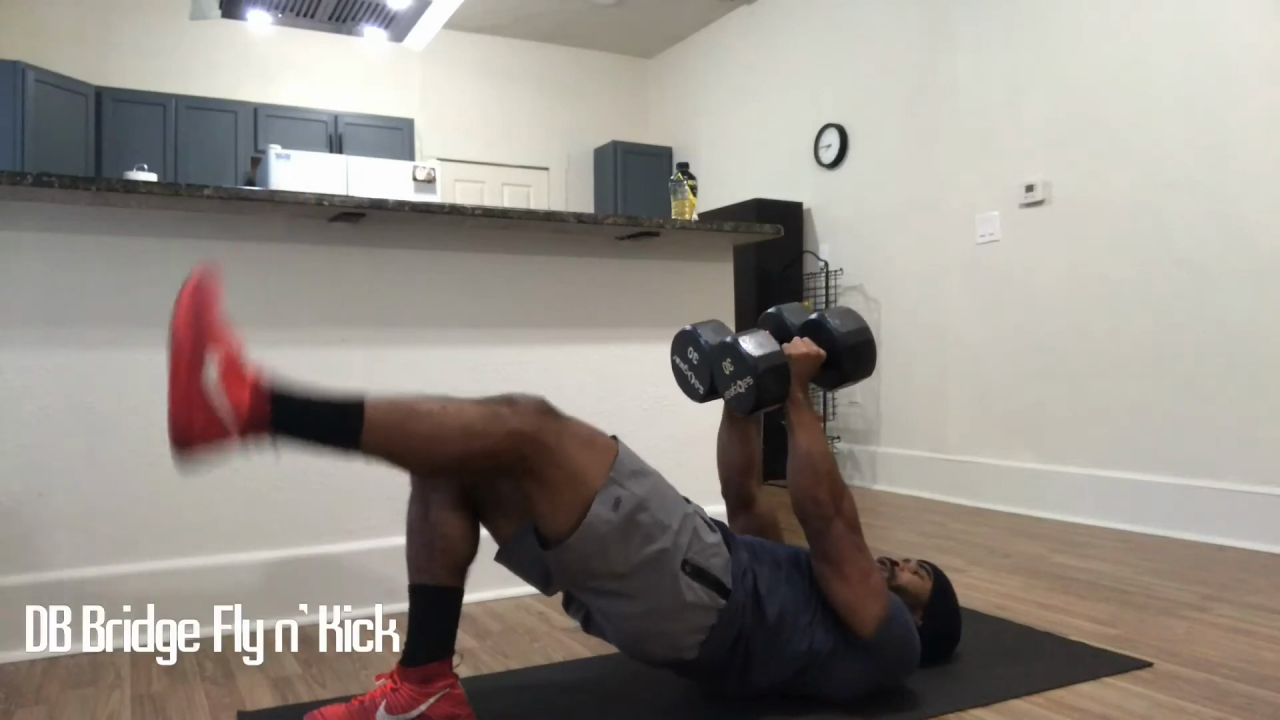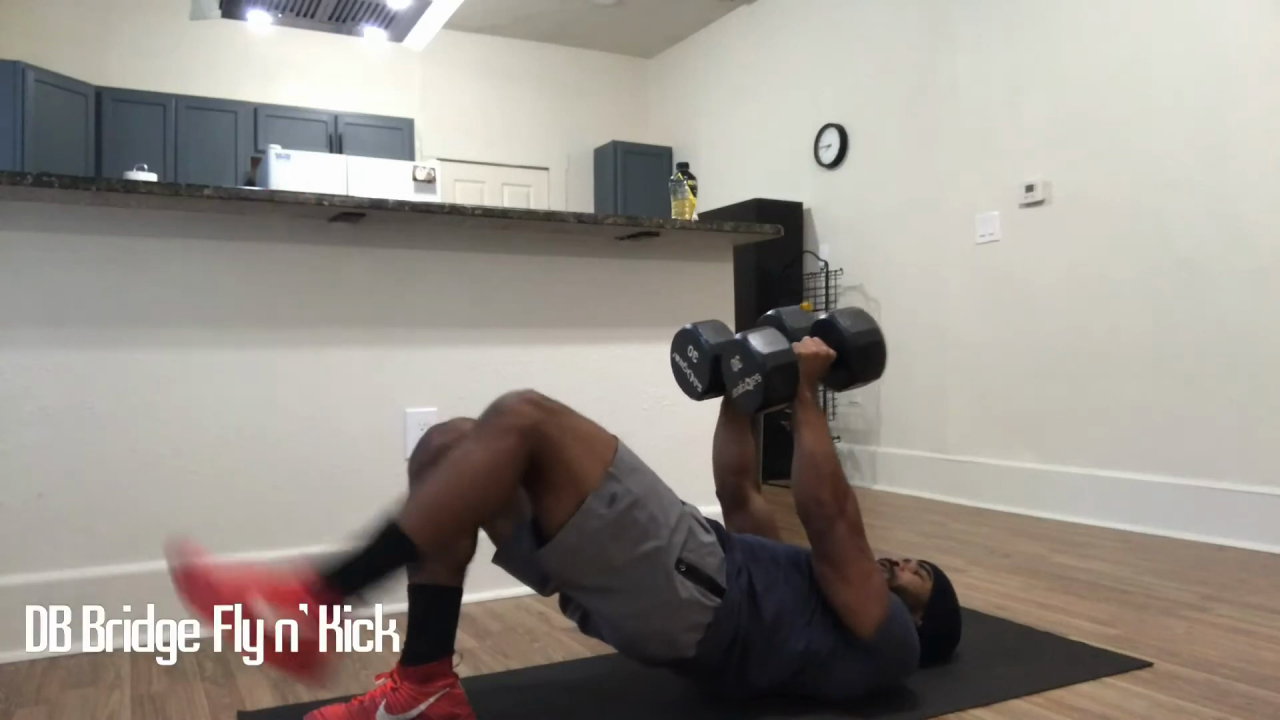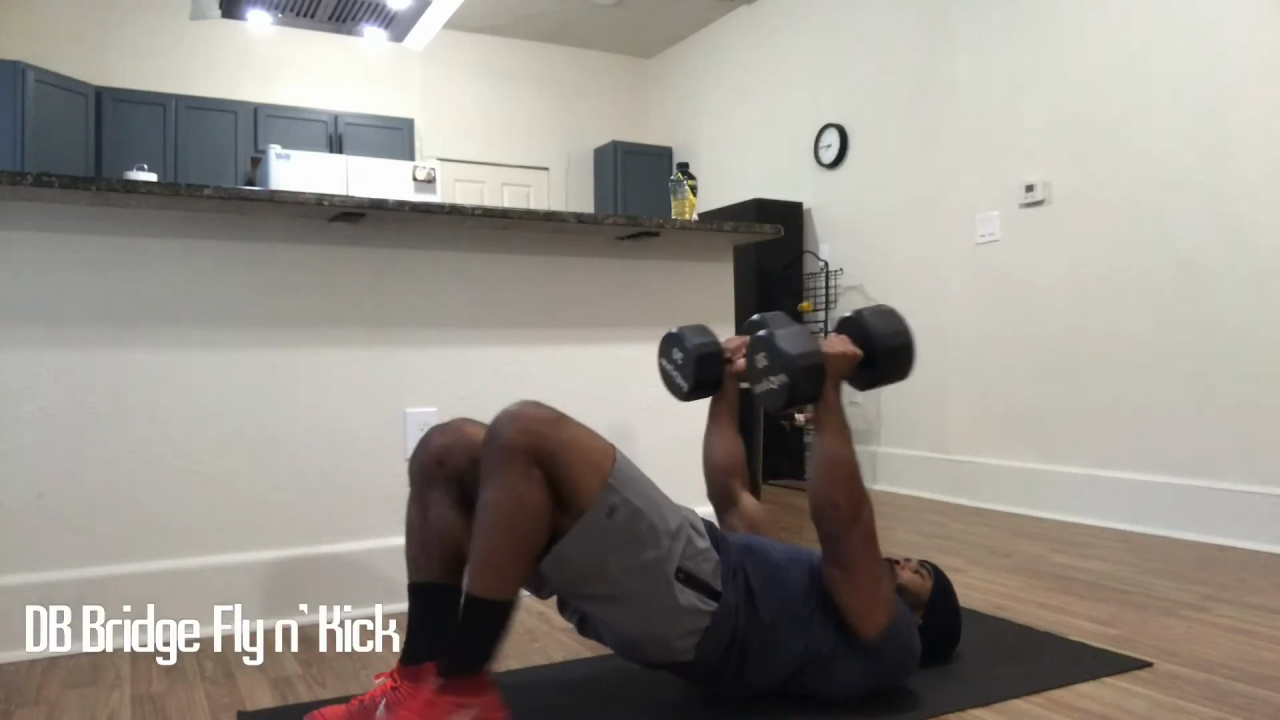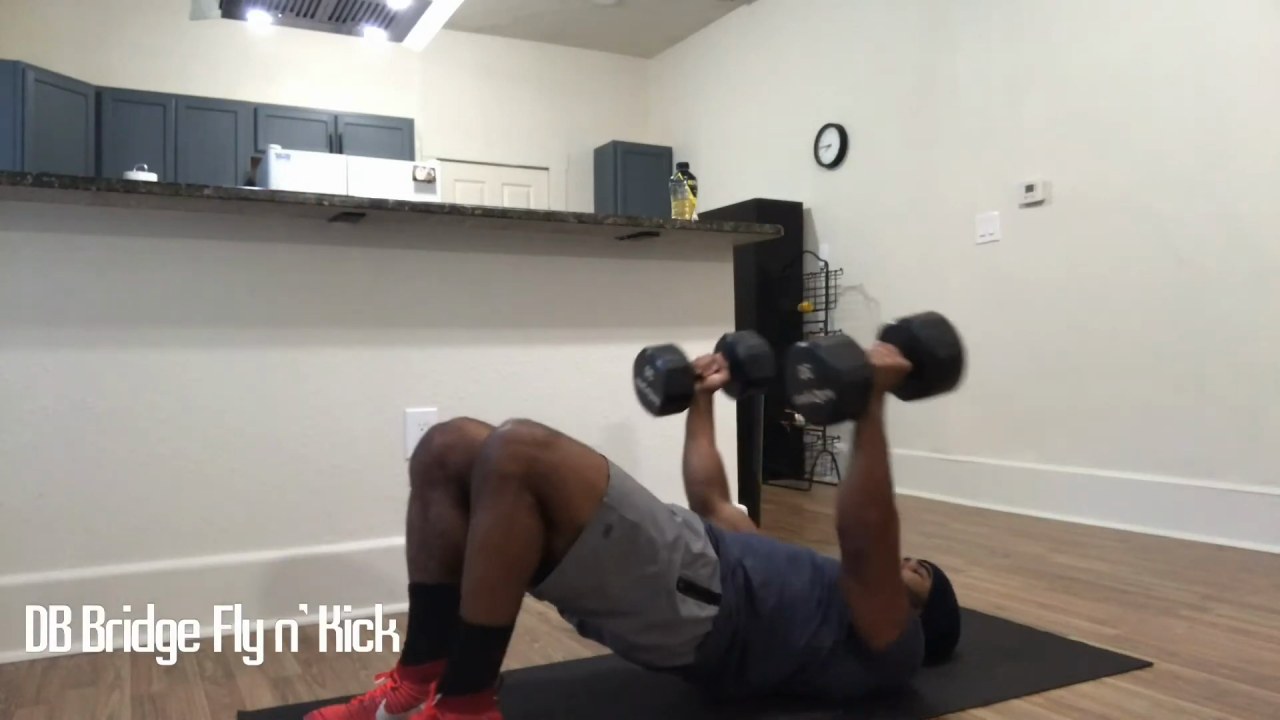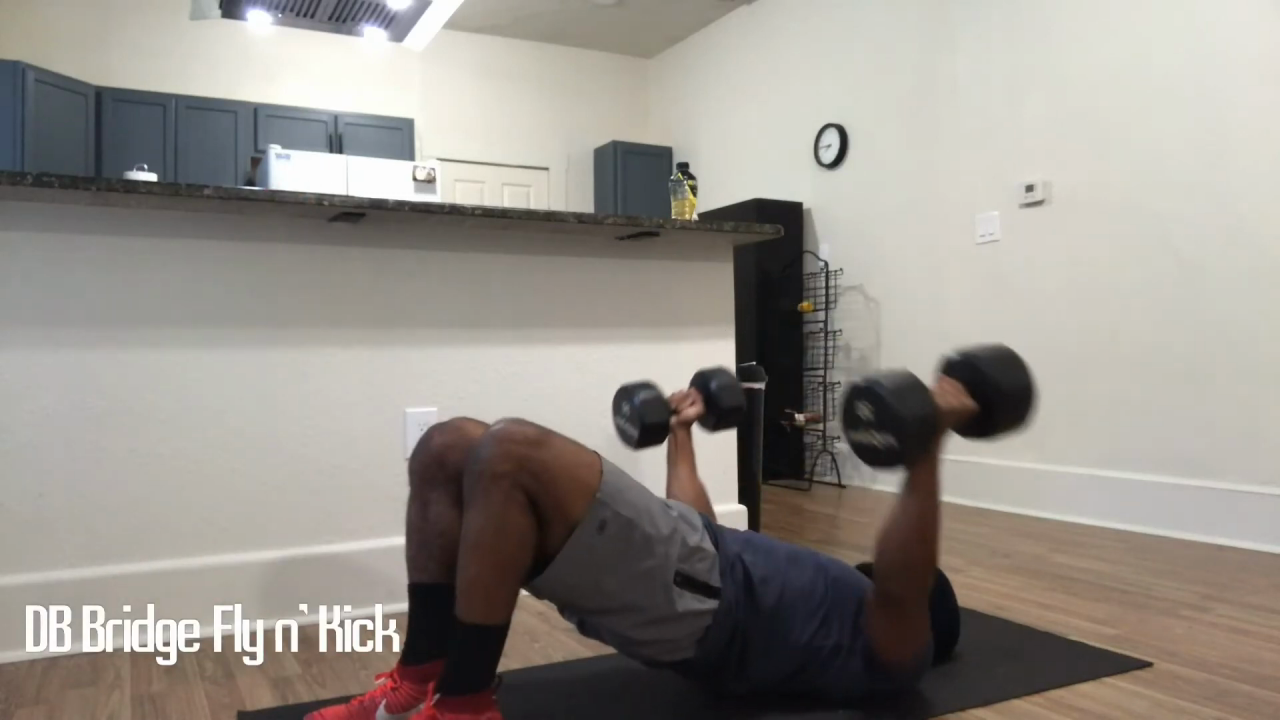
dt=0.2s
person 1, frame 1
left shoulder: (888, 641)
right shoulder: (823, 597)
left elbow: (828, 520)
right elbow: (745, 501)
left wrist: (800, 399)
left hip: (697, 590)
right hip: (665, 581)
left knee: (525, 425)
right knee: (453, 467)
left ankle: (253, 406)
person 1, frame 2
left shoulder: (886, 645)
right shoulder: (812, 586)
left elbow: (831, 521)
right elbow: (740, 498)
left wrist: (806, 395)
left hip: (688, 590)
right hip: (645, 586)
left knee: (525, 419)
right knee: (446, 446)
left ankle: (322, 598)
person 1, frame 3
left shoulder: (887, 641)
right shoulder: (817, 584)
left elbow: (844, 527)
right elbow: (730, 491)
left wrist: (826, 396)
right wrist: (726, 389)
left hip: (689, 593)
right hip: (651, 580)
left knee: (526, 430)
right knee: (450, 448)
person 1, frame 4
left shoulder: (888, 646)
right shoulder: (814, 586)
left elbow: (868, 545)
right elbow: (712, 503)
left wrist: (869, 409)
right wrist: (702, 403)
left hip: (688, 597)
left knee: (517, 453)
right knee: (449, 449)
person 1, frame 5
left shoulder: (891, 651)
right shoulder: (819, 591)
left elbow: (898, 586)
right elbow: (697, 521)
left wrist: (926, 450)
right wrist: (681, 434)
left hip: (687, 593)
left knee: (509, 453)
right knee: (447, 448)
